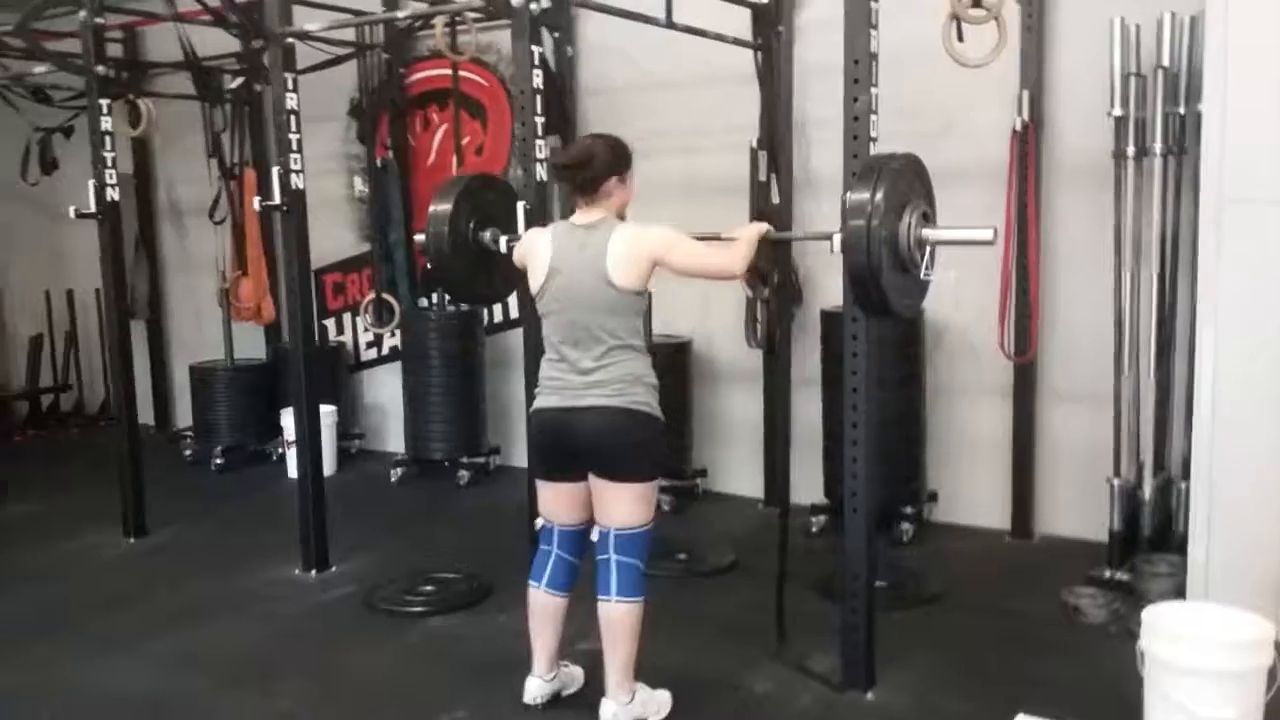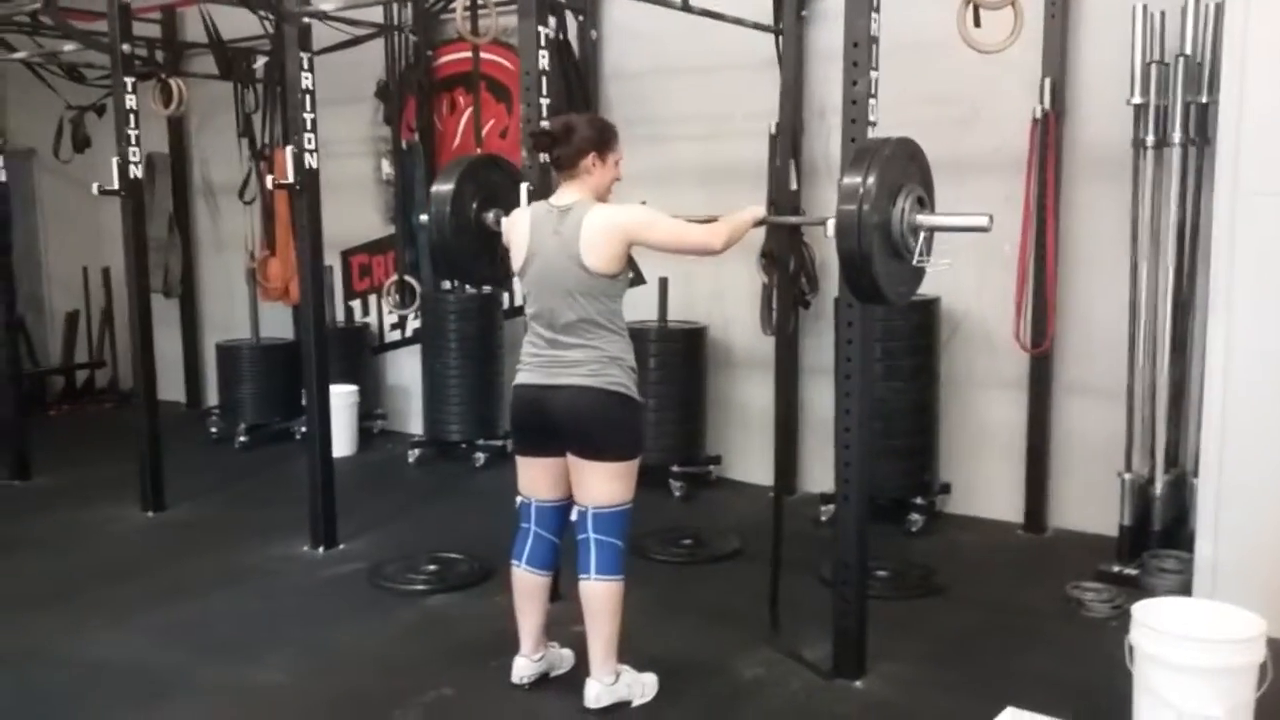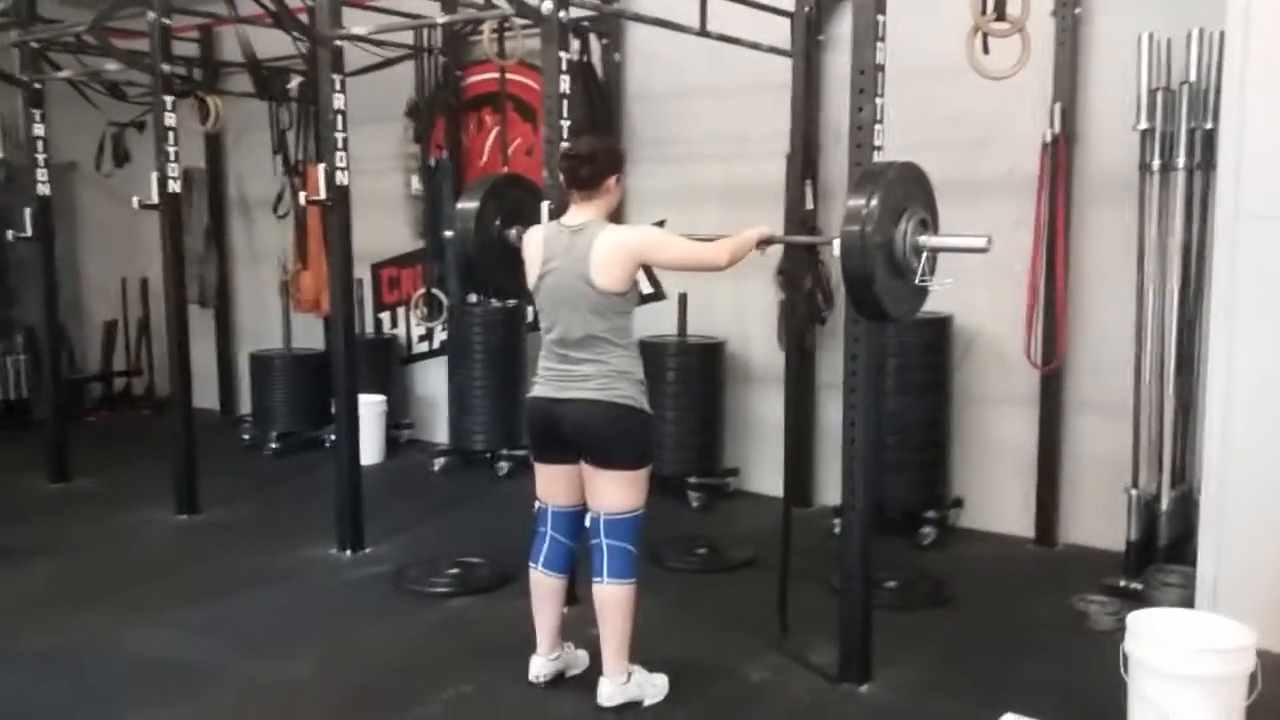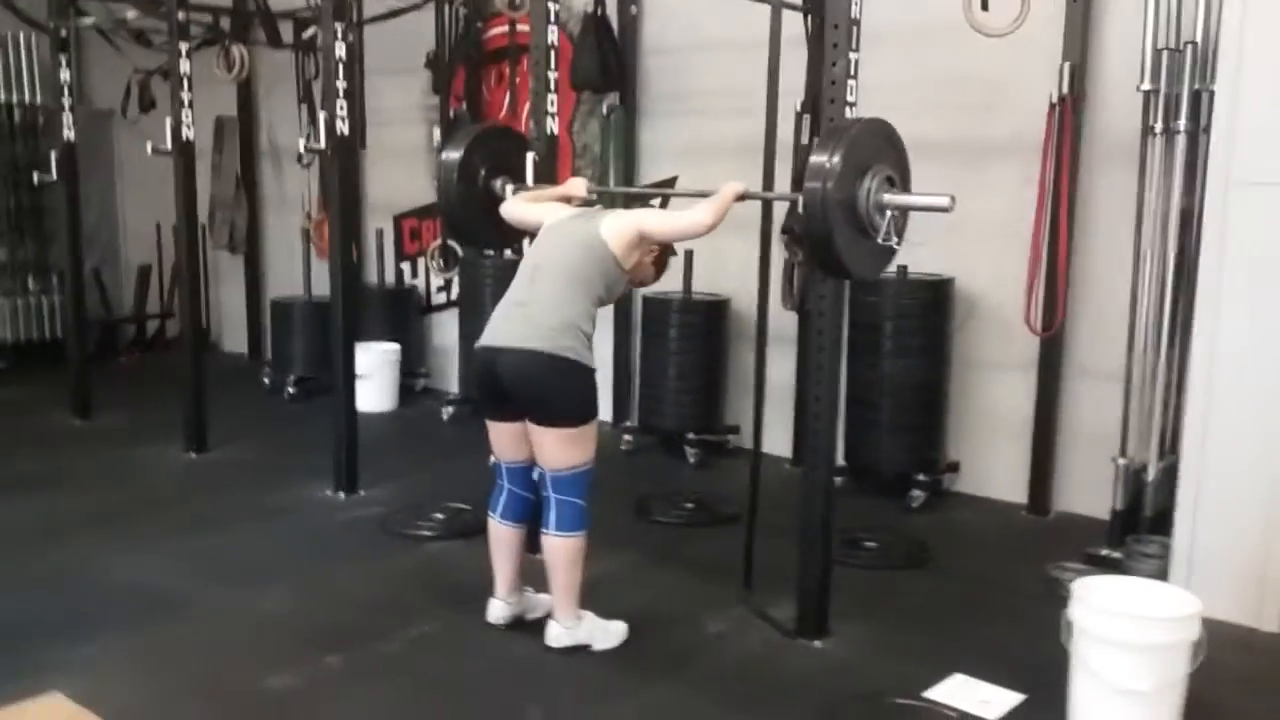
dt=1s
person 1, frame 1
left shoulder: (540, 243)
right shoulder: (639, 240)
left elbow: (514, 254)
right elbow: (732, 264)
right wrist: (750, 234)
left hip: (554, 417)
right hip: (621, 420)
left knee: (556, 546)
right knee: (621, 557)
person 1, frame 2
left shoulder: (521, 223)
right shoulder: (615, 221)
right elbow: (712, 239)
right wrist: (749, 215)
left hip: (533, 394)
right hip: (598, 399)
left knee: (537, 525)
right knee: (602, 536)
left ankle: (530, 654)
right ankle: (605, 679)
person 1, frame 3
left shoulder: (535, 241)
right shoulder: (625, 242)
right elbow: (716, 256)
right wrist: (755, 235)
left hip: (547, 405)
right hip: (610, 411)
left knee: (553, 530)
right knee: (614, 542)
left ankle: (546, 654)
right ankle: (617, 678)
person 1, frame 4
left shoulder: (564, 216)
right shoulder: (634, 225)
left elbow: (510, 207)
right elbow: (701, 220)
left wrist: (565, 191)
right wrist: (728, 194)
left hip: (492, 352)
right hip: (551, 360)
left knee: (513, 484)
right knee: (565, 493)
left ankle: (506, 598)
right ankle: (567, 621)
